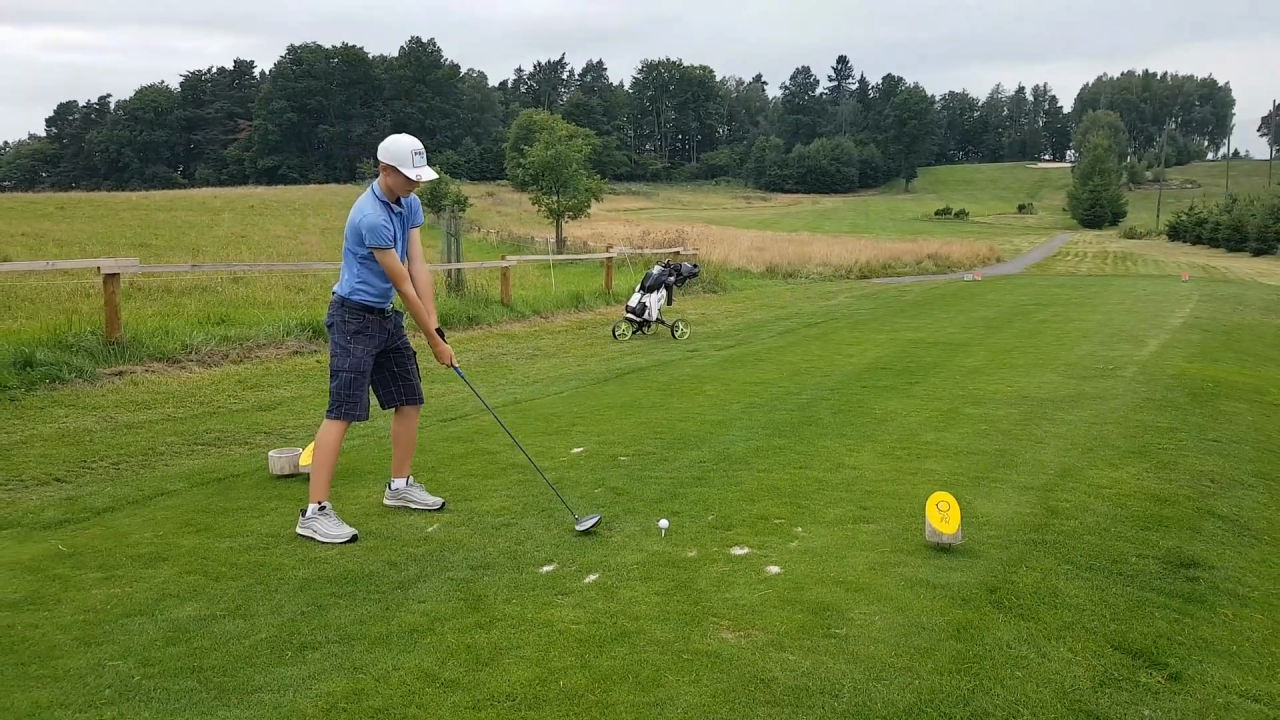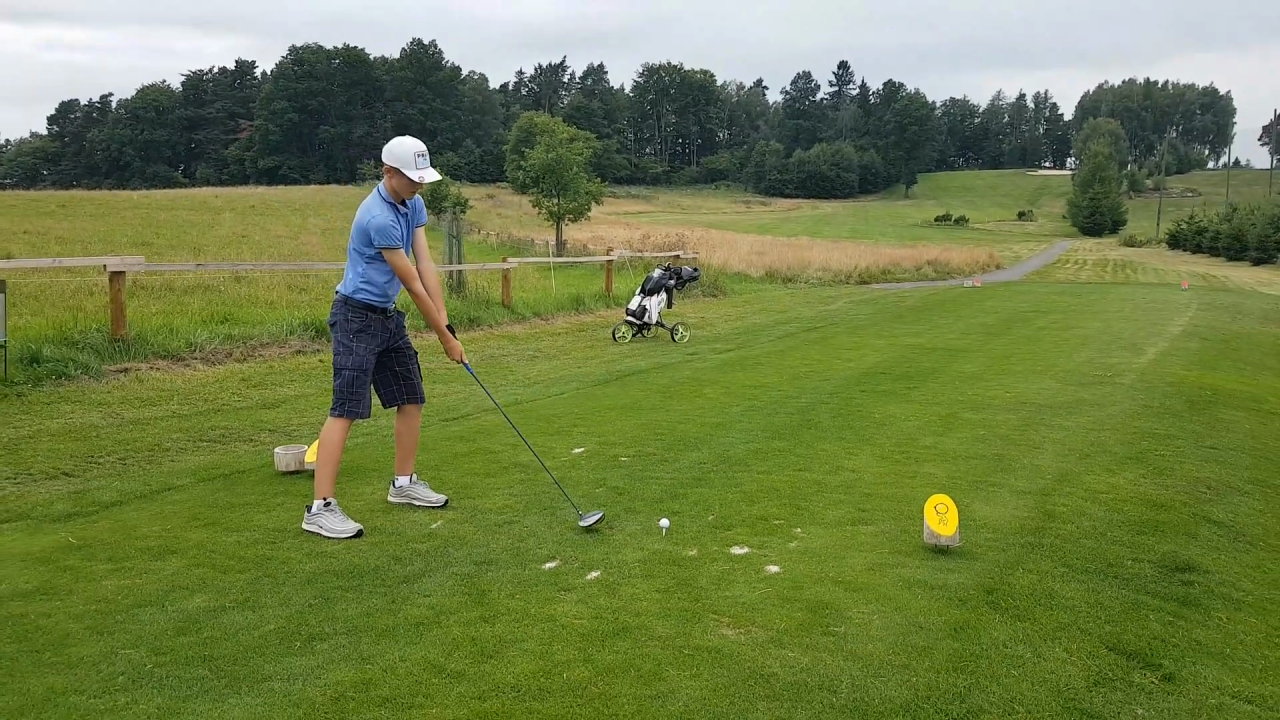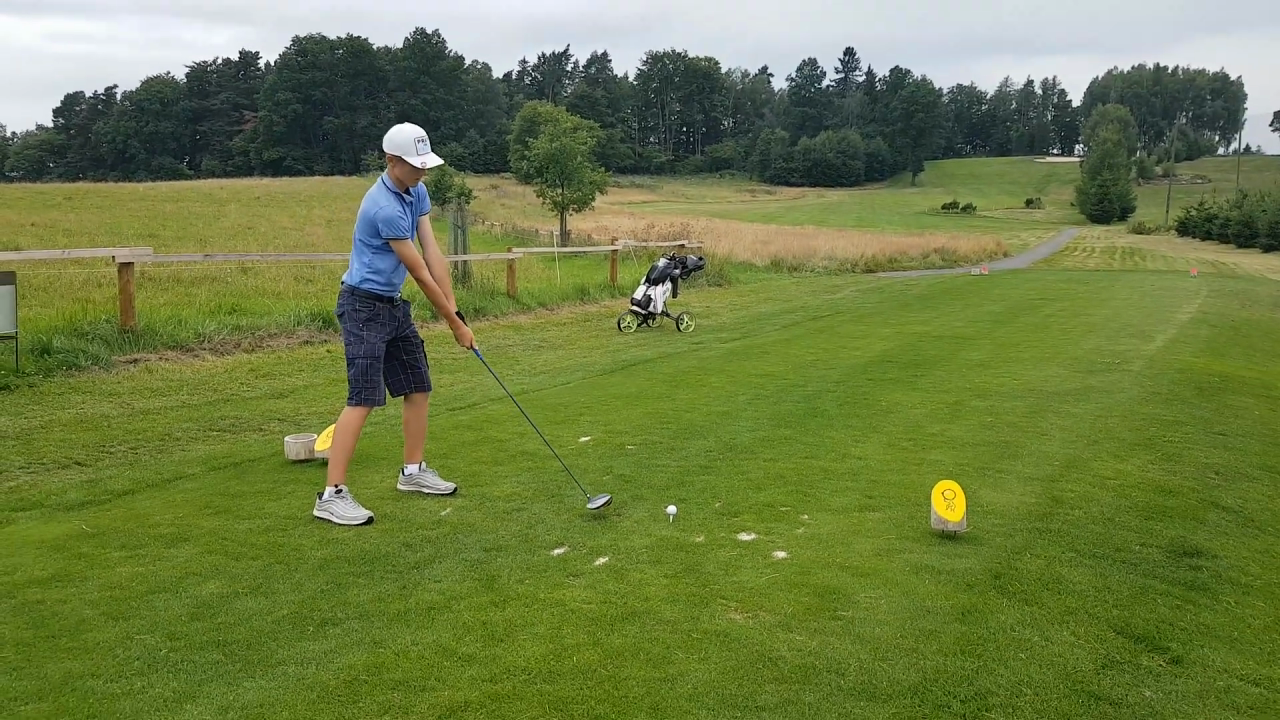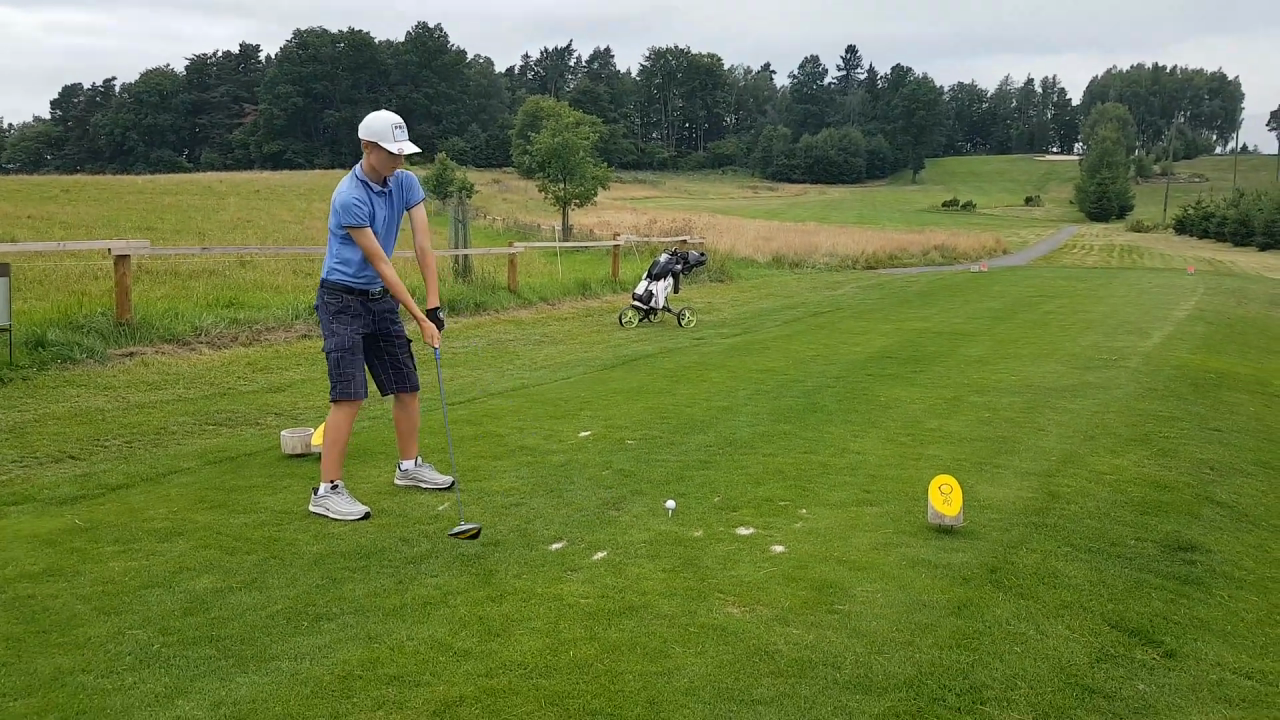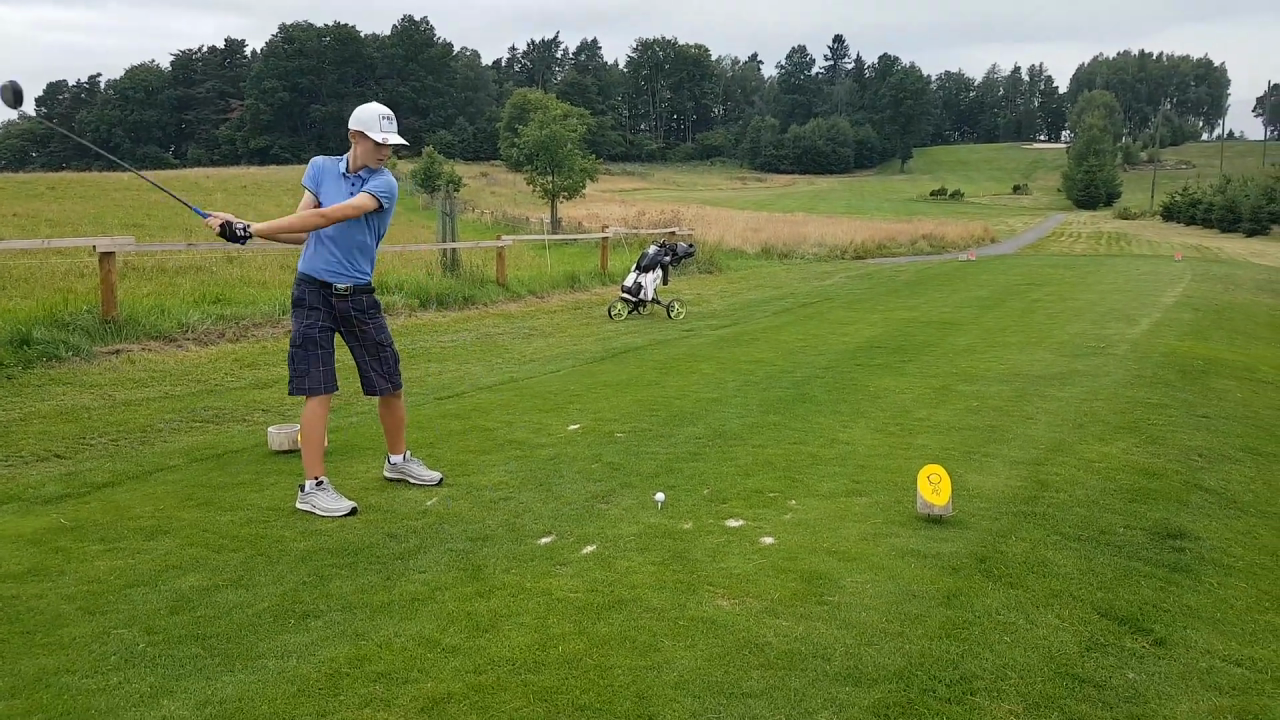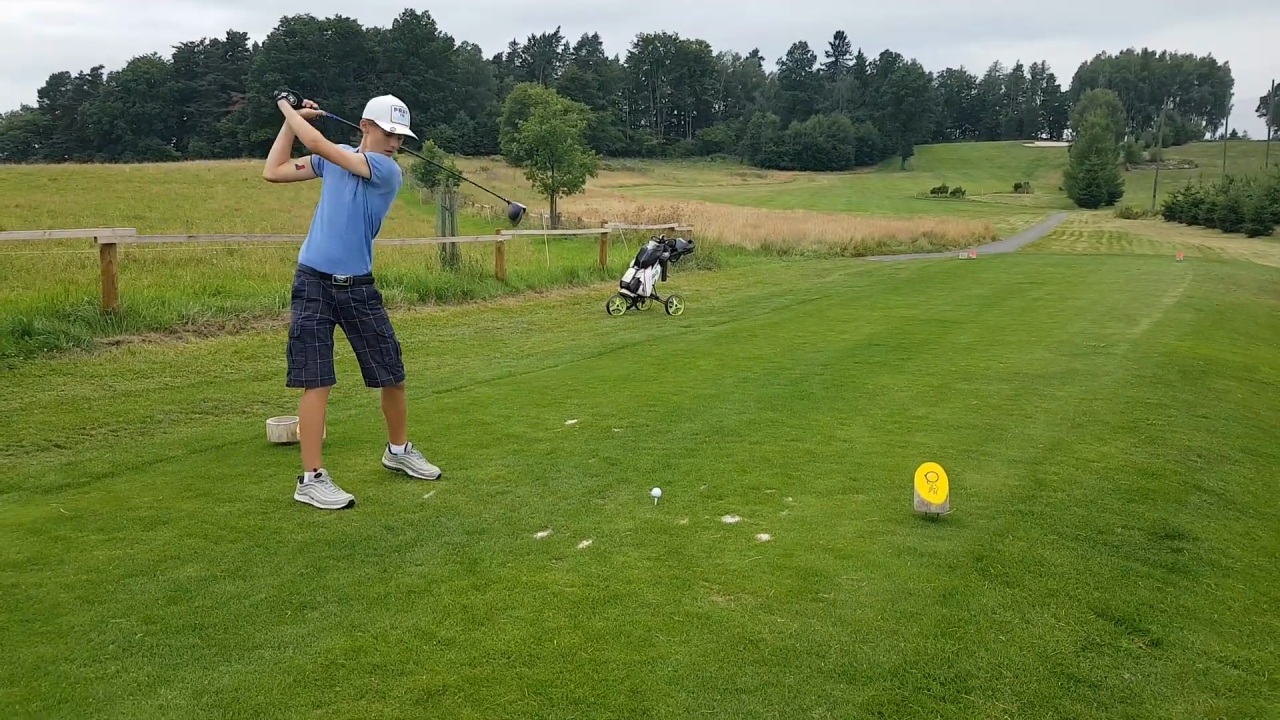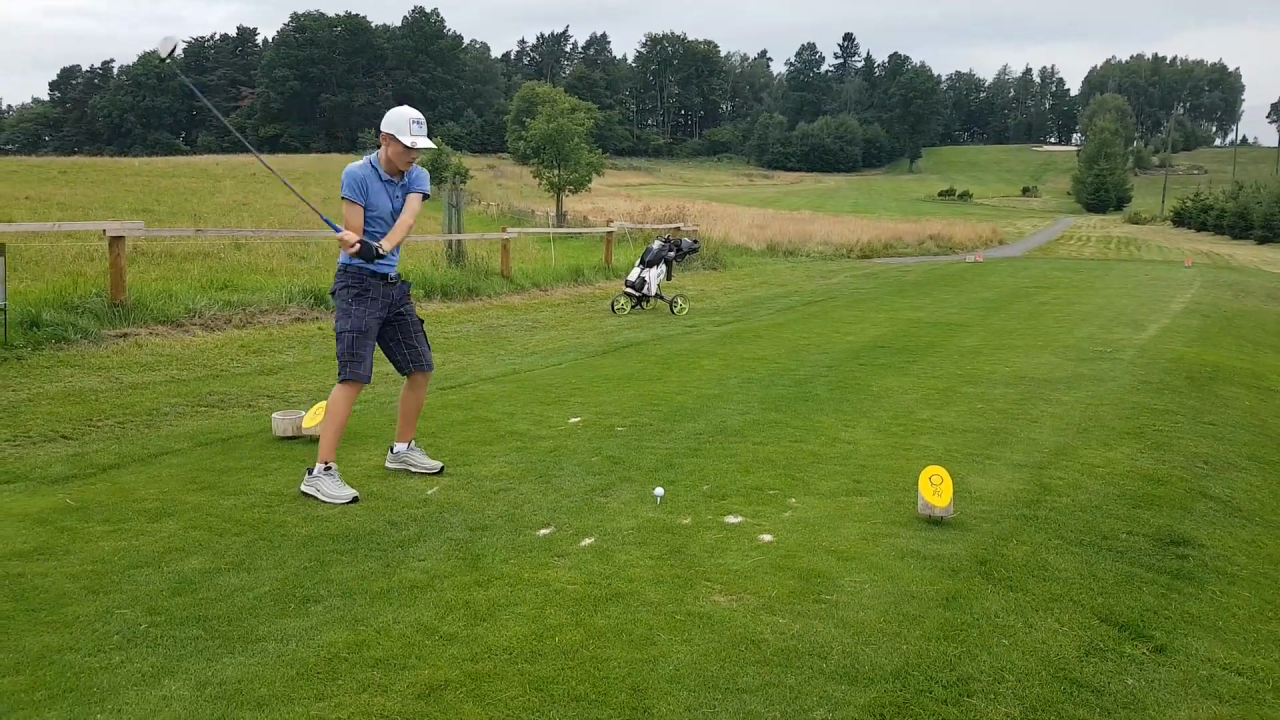
dt=0.3s
person 1, frame 1
left shoulder: (410, 204)
right shoulder: (371, 217)
left elbow: (419, 267)
right elbow: (403, 285)
left wrist: (436, 326)
right wrist: (435, 342)
left hip: (386, 316)
right hip: (354, 318)
left knee: (409, 400)
right knee: (343, 411)
left ankle: (400, 485)
right ankle: (315, 511)
person 1, frame 2
left shoulder: (414, 205)
right shoulder: (378, 218)
left elbow: (426, 266)
right elbow: (412, 284)
left wrist: (446, 323)
right wrist: (445, 338)
left hip: (387, 316)
right hip: (356, 317)
left knee: (411, 400)
right knee: (346, 409)
left ankle: (403, 482)
right ankle: (320, 507)
person 1, frame 3
left shoulder: (417, 193)
right shoulder: (383, 209)
left elbow: (433, 253)
right elbow: (420, 271)
left wrist: (455, 308)
right wrist: (455, 323)
left hip: (393, 305)
right hip: (363, 306)
left knee: (418, 388)
right knee: (363, 398)
left ankle: (413, 471)
right ankle: (331, 494)
person 1, frame 4
left shoulder: (406, 183)
right shoulder: (349, 197)
left elbow: (423, 245)
right elbow: (380, 264)
left wrist: (434, 305)
right wrist: (419, 318)
left hip: (381, 299)
right hip: (342, 299)
left knee: (406, 387)
right knee: (349, 394)
left ankle: (409, 466)
right ankle: (327, 489)
person 1, frame 5
left shoulder: (385, 185)
right shoulder: (319, 168)
left elbow: (329, 217)
right elbow: (299, 230)
left wrist: (253, 229)
right wrist: (243, 227)
left hip: (358, 296)
right hip: (313, 292)
left knee: (390, 385)
right knee: (318, 391)
left ankle: (399, 460)
right ankle: (312, 486)
person 1, frame 6
left shoulder: (387, 170)
right shoulder: (337, 156)
left elbow: (319, 143)
right elbow: (273, 172)
left wrist: (290, 113)
right wrist: (292, 117)
left hip: (358, 287)
right hip: (313, 283)
left knee: (393, 378)
right knee: (317, 382)
left ankle: (398, 450)
right ankle: (311, 478)
person 1, frame 7
left shoulder: (418, 177)
right shoulder: (356, 174)
left elbow: (404, 226)
right elbow: (352, 234)
left wrist: (380, 245)
right wrist: (353, 240)
left hip: (391, 282)
right hip: (358, 283)
left knee: (420, 369)
right knee: (353, 376)
left ankle: (402, 448)
right ankle: (322, 470)
